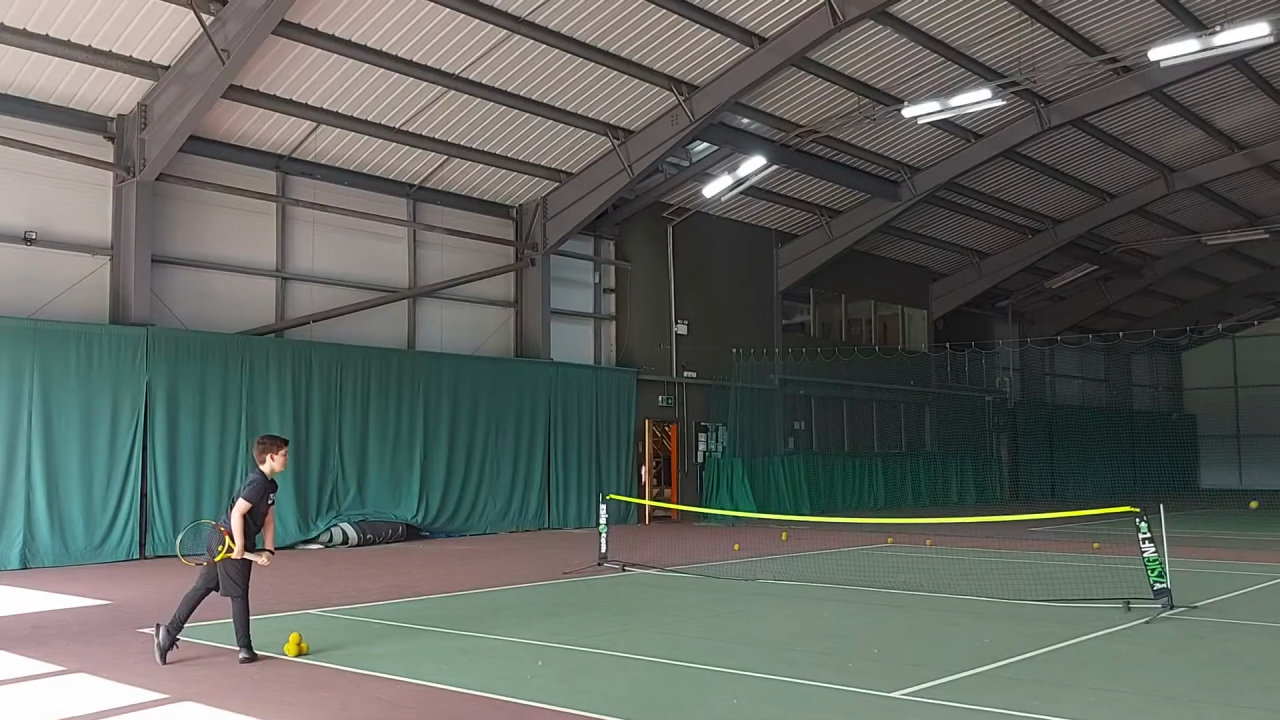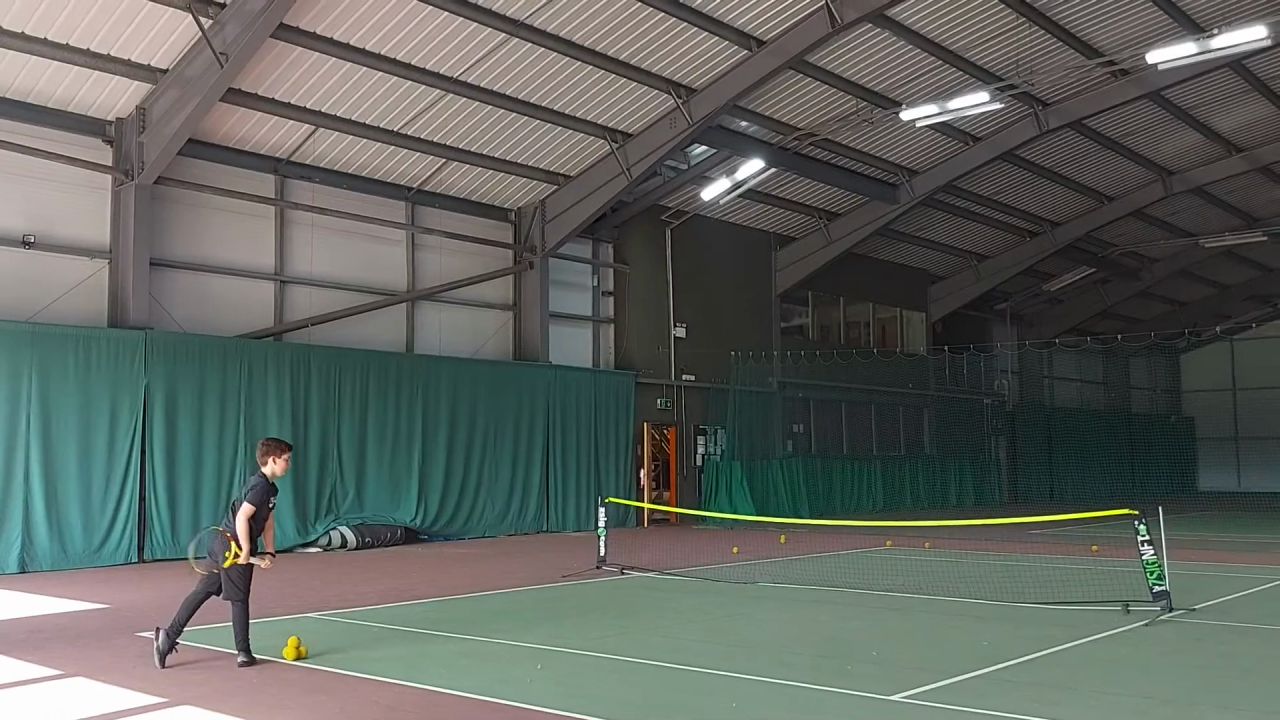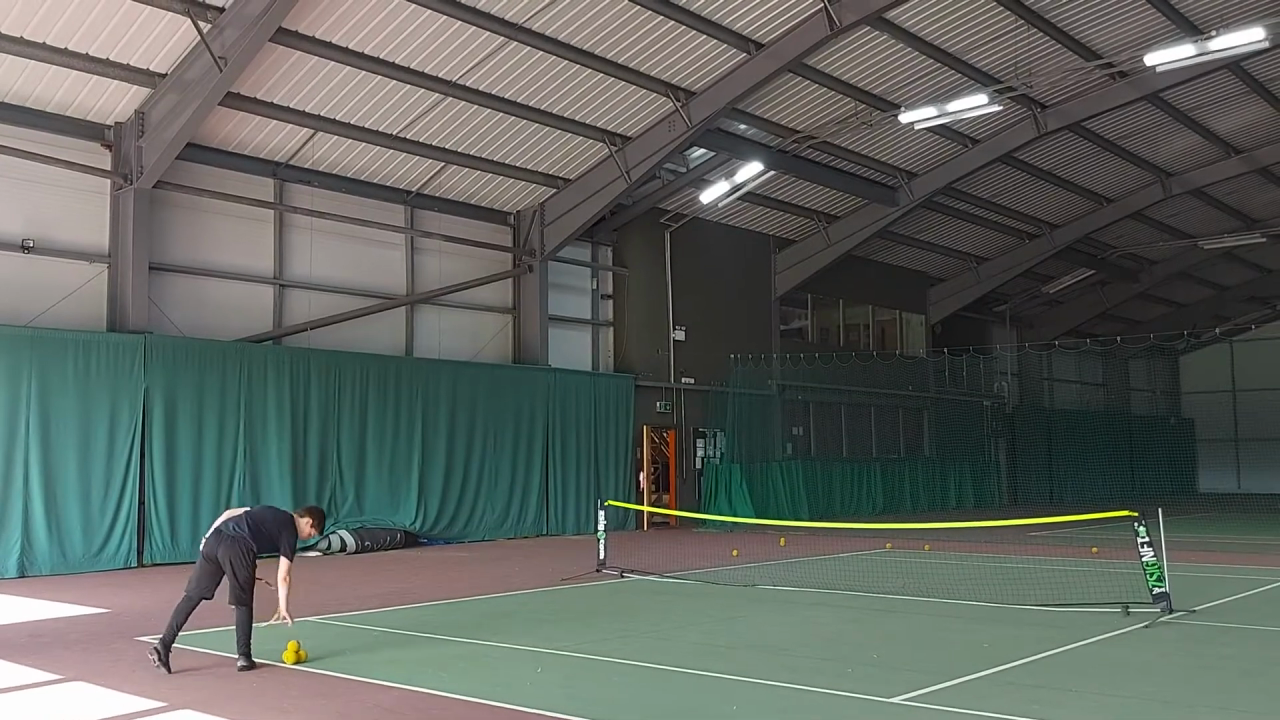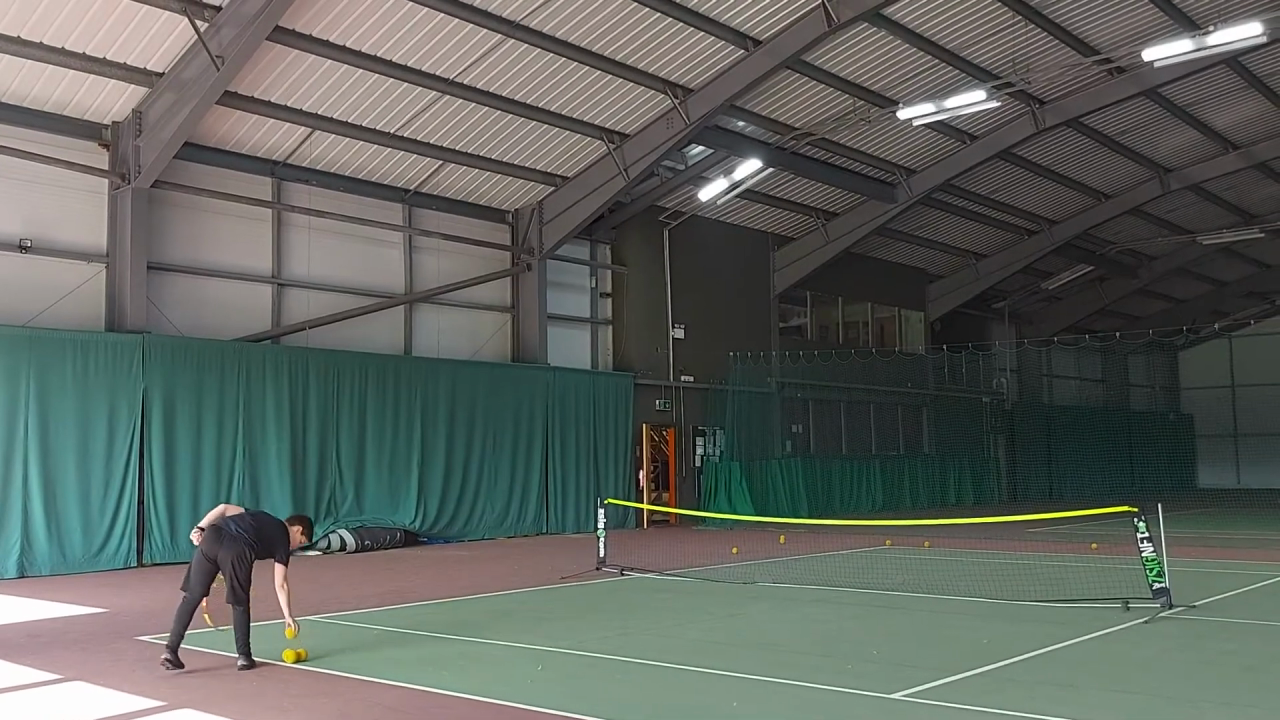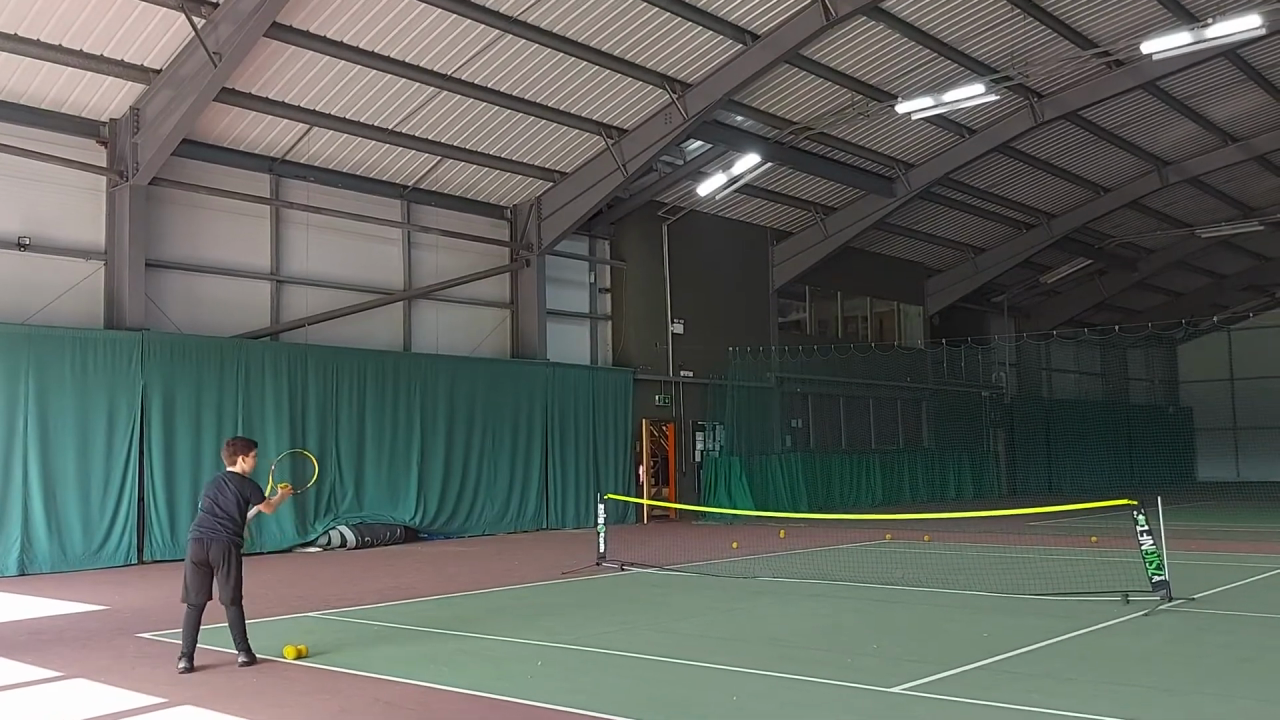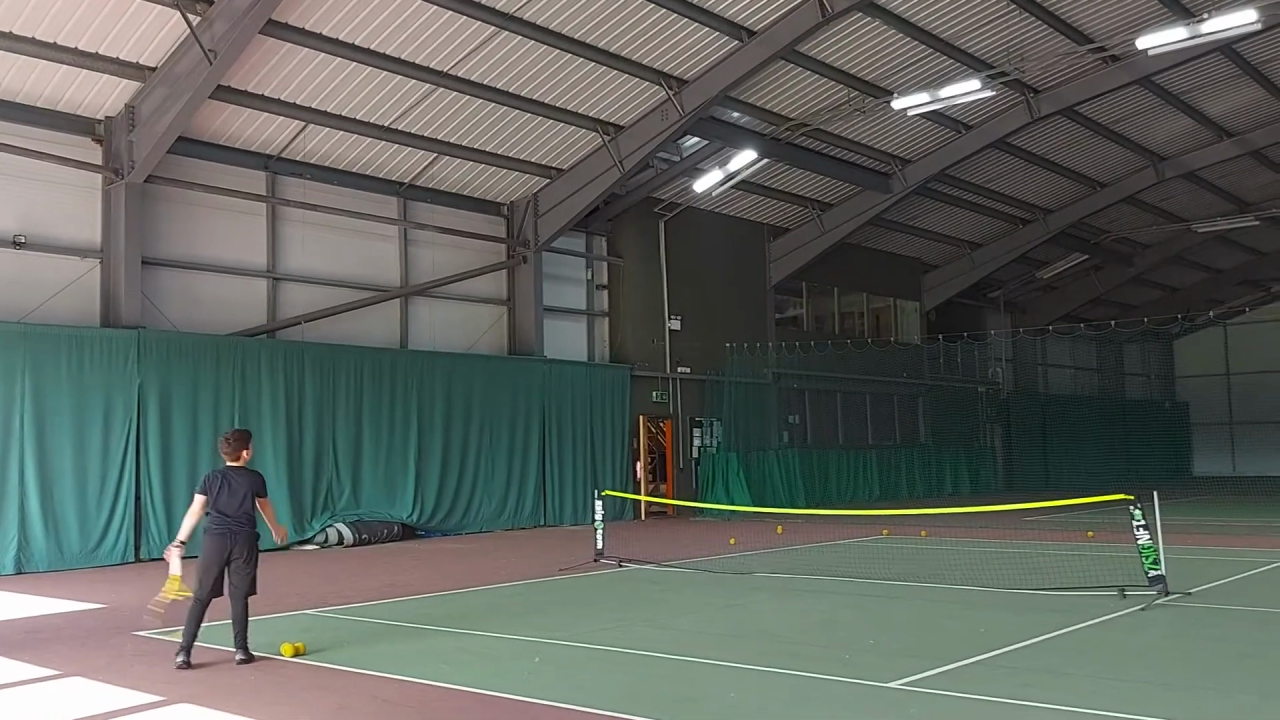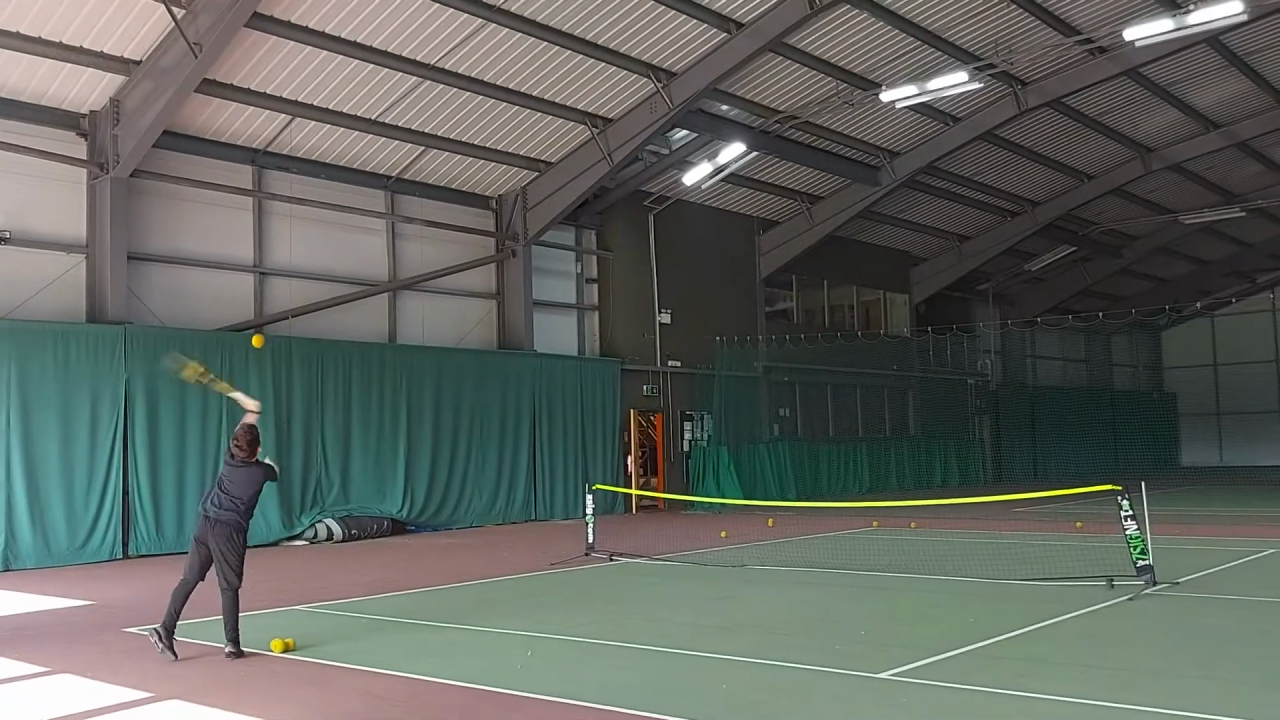
dt=0.7s
person 1, frame 1
left shoulder: (270, 485)
right shoulder: (258, 483)
left elbow: (268, 519)
right elbow: (237, 513)
left wrist: (268, 550)
right wrist: (240, 545)
right hip: (231, 543)
left knee: (201, 589)
right knee: (239, 596)
left ankle: (169, 633)
right ankle: (245, 649)
person 1, frame 2
left shoulder: (270, 488)
right shoulder: (262, 486)
left elbow: (267, 523)
right elbow: (241, 518)
left wrist: (269, 553)
right wrist: (246, 550)
left knee: (201, 592)
right knee: (239, 599)
left ankle: (168, 636)
right ankle: (243, 653)
person 1, frame 3
left shoulder: (269, 511)
right shoulder: (290, 534)
left elbow: (230, 513)
right elbow: (283, 577)
right wrist: (283, 608)
left hip: (217, 538)
right hip: (239, 549)
left knee: (192, 595)
right knee: (243, 604)
left ankle: (164, 644)
right ankle: (244, 657)
person 1, frame 4
left shoulder: (259, 515)
right shoulder: (282, 541)
left elbow: (223, 508)
right elbow: (280, 584)
left wrist: (201, 528)
right wrist: (288, 617)
left hip: (212, 538)
right hip: (238, 550)
left knee: (192, 597)
right knee: (240, 604)
left ankle: (171, 650)
right ankle: (243, 656)
person 1, frame 5
left shoulder: (212, 482)
right shoulder: (248, 485)
right elbow: (267, 508)
right wrist: (281, 496)
left hip: (197, 541)
right hip: (225, 545)
left knee: (194, 603)
right knee: (232, 601)
left ankle: (185, 658)
right ankle: (243, 652)
person 1, frame 6
left shoulder: (211, 478)
right shoulder: (255, 479)
left elbow: (195, 512)
right elbow: (265, 506)
left wrist: (180, 541)
right wrist: (276, 529)
left hip: (215, 539)
right hip: (244, 541)
left knee: (201, 597)
right knee: (239, 597)
left ankle: (184, 652)
right ankle: (241, 650)
person 1, frame 7
left shoulder: (231, 459)
right shoulder: (262, 471)
left elbow: (242, 433)
right elbow: (273, 472)
left wrist: (251, 412)
left hip: (206, 525)
right hip: (230, 531)
left knee: (189, 579)
right knee: (229, 587)
left ankle: (166, 629)
right ankle: (231, 642)
